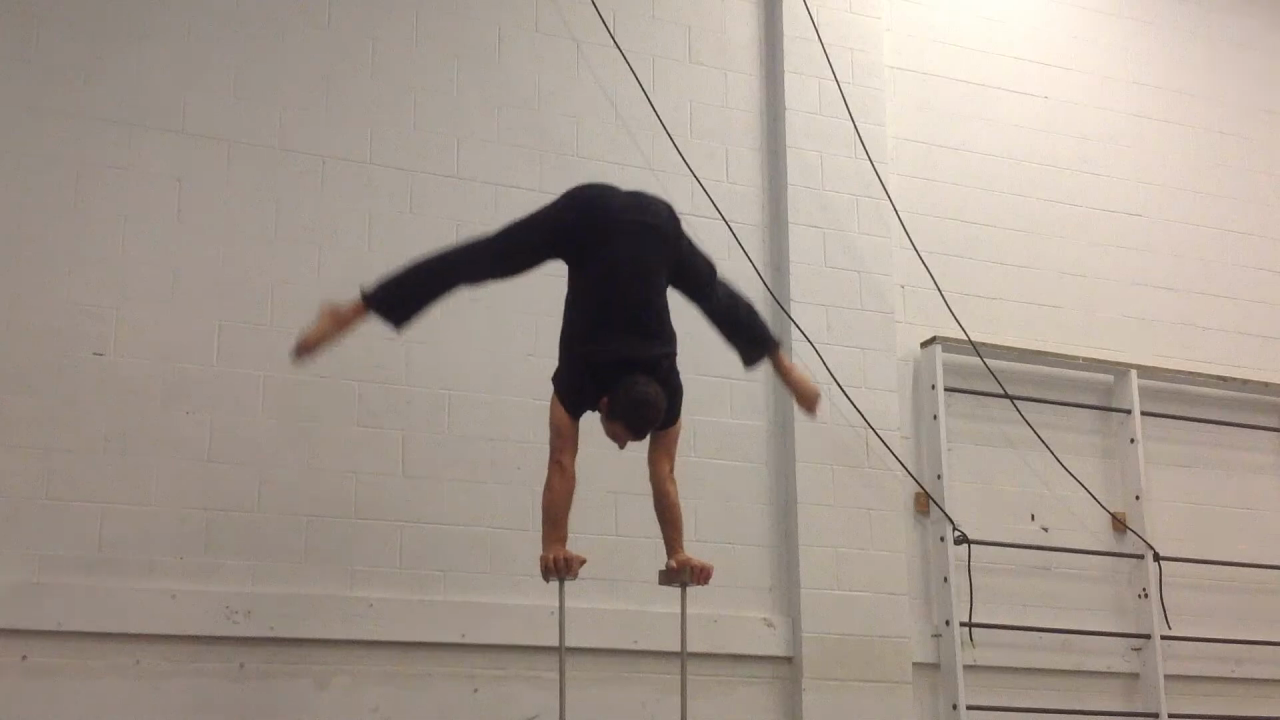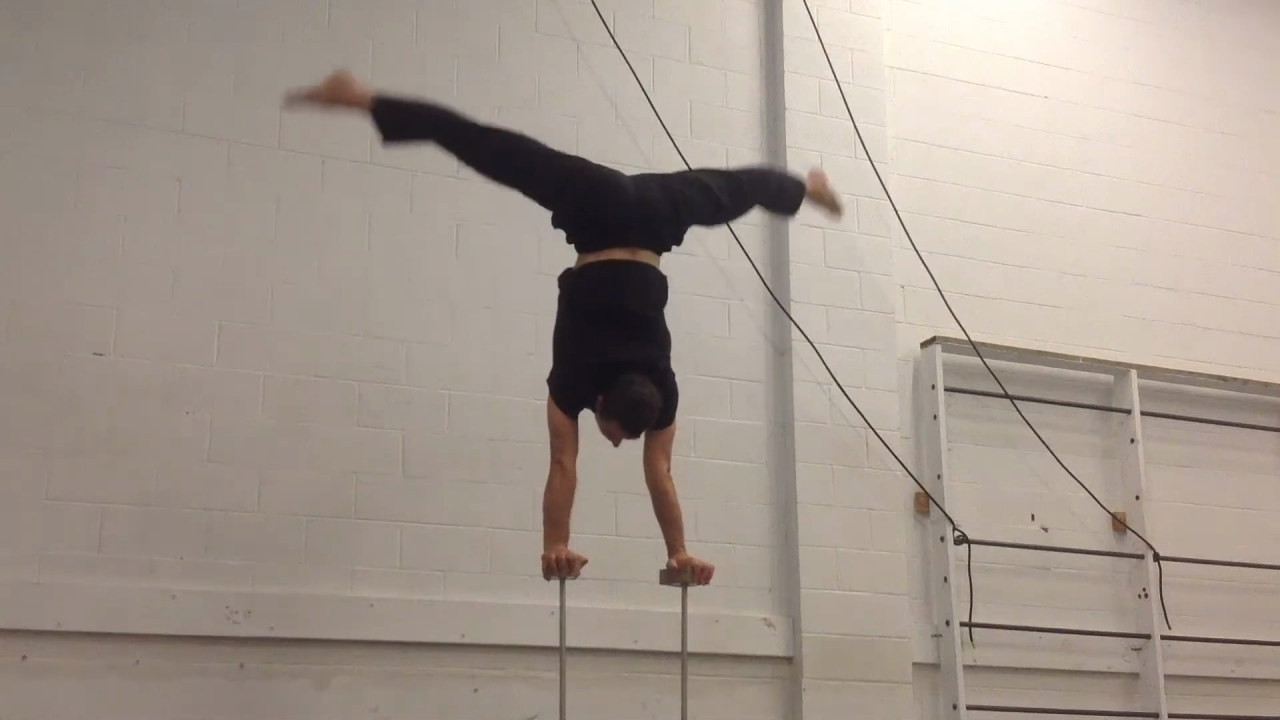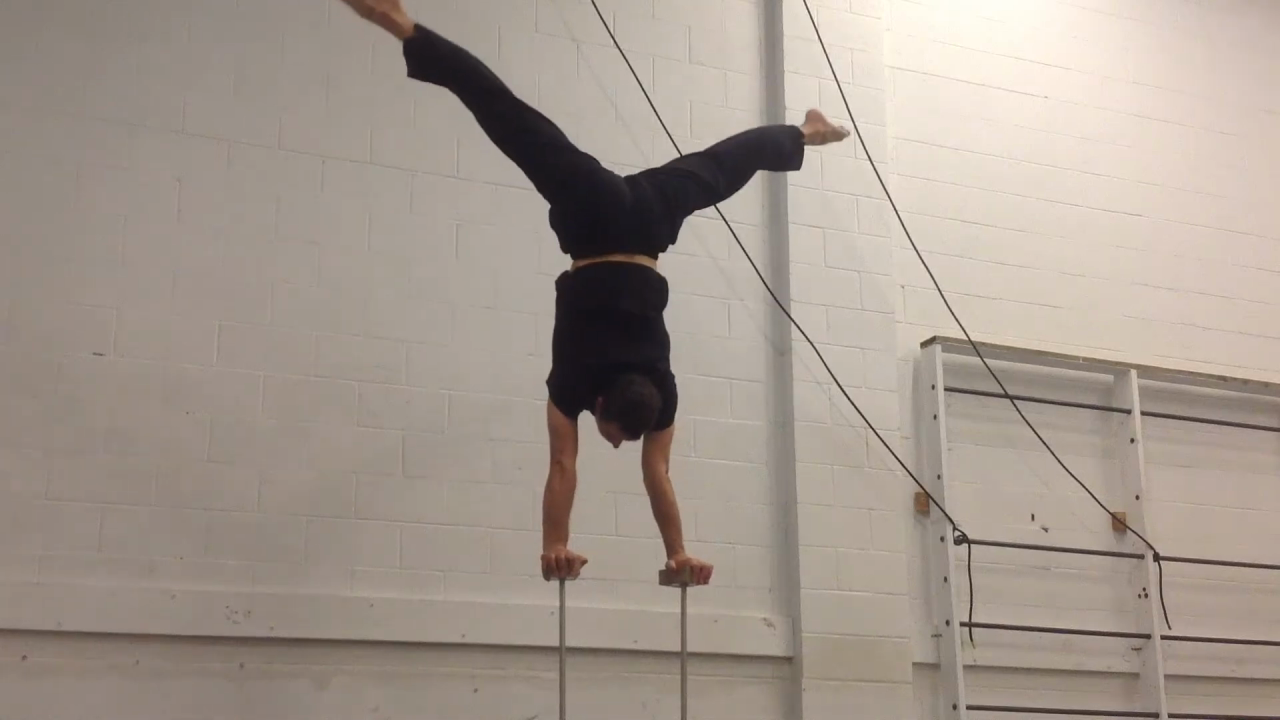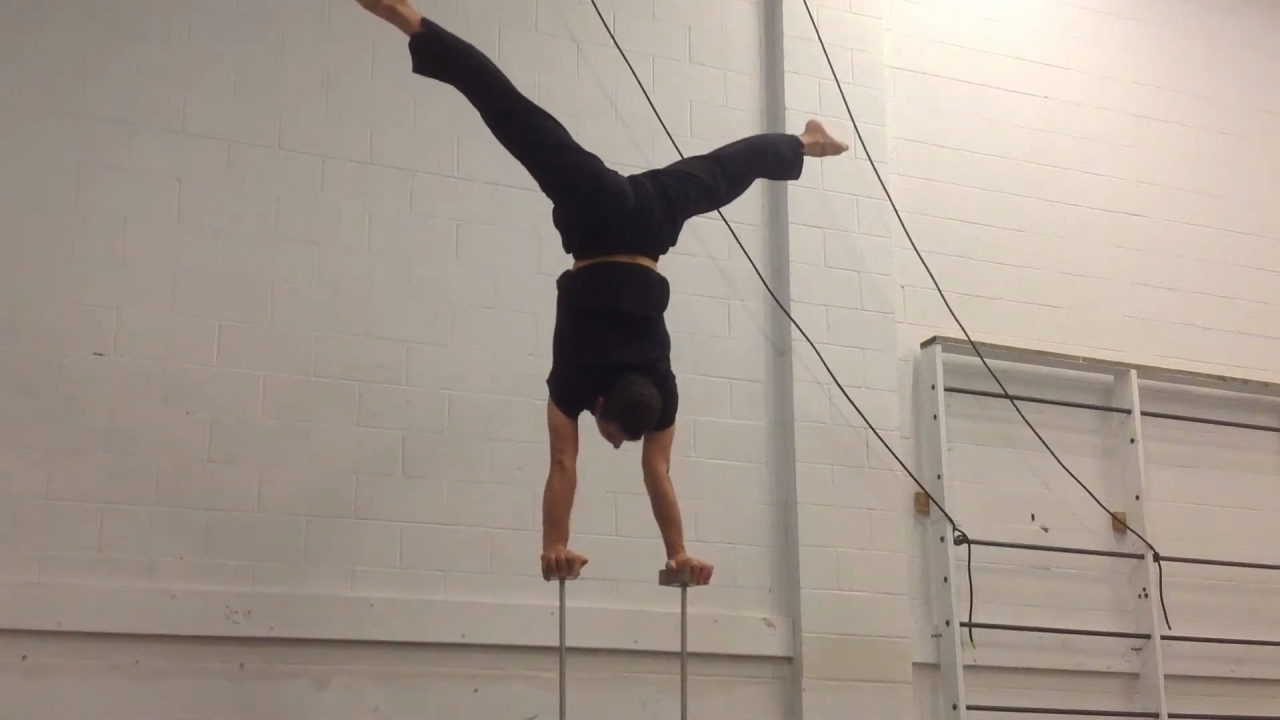
dt=0.4s
person 1, frame 1
left shoulder: (667, 392)
right shoulder: (575, 383)
left elbow: (663, 474)
right elbow: (562, 466)
left wrist: (678, 552)
right wrist: (554, 545)
left hip: (655, 223)
right hip: (589, 217)
left knee: (716, 295)
right knee: (468, 265)
left ankle: (782, 364)
right ankle: (347, 313)
person 1, frame 2
left shoulder: (661, 389)
right shoulder: (572, 385)
left elbow: (658, 474)
right elbow: (562, 467)
right wrist: (555, 544)
left hip: (655, 213)
right hip: (604, 211)
left knee: (734, 193)
right knee: (480, 147)
left ankle: (806, 187)
right ankle: (364, 99)
person 1, frame 3
left shoulder: (661, 391)
right shoulder: (571, 383)
left elbow: (657, 475)
right elbow: (563, 466)
left wrist: (679, 554)
right wrist: (554, 545)
left hip: (645, 217)
right hip: (598, 217)
left knee: (720, 167)
right knee: (514, 122)
left ankle: (802, 134)
person 1, frame 4
left shoulder: (660, 390)
right shoulder: (571, 385)
left elbow: (657, 473)
right elbow: (563, 467)
left wrist: (679, 553)
right wrist: (555, 545)
left hip: (648, 217)
right hip: (600, 216)
left knee: (722, 173)
right knee: (518, 118)
left ankle: (803, 144)
